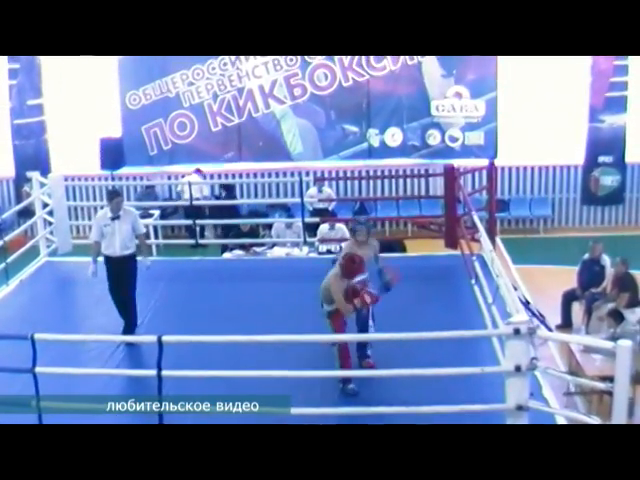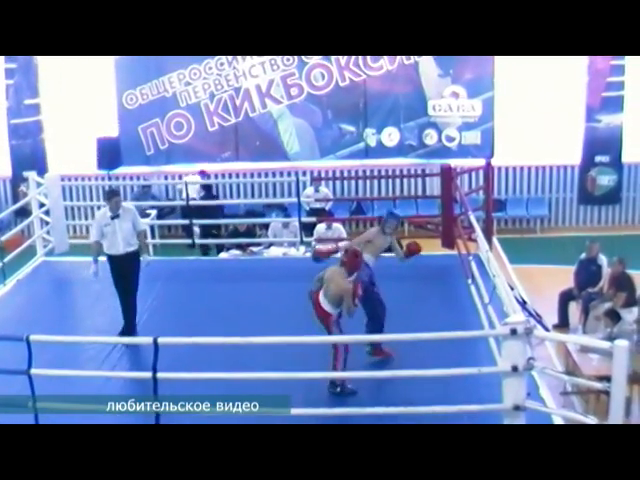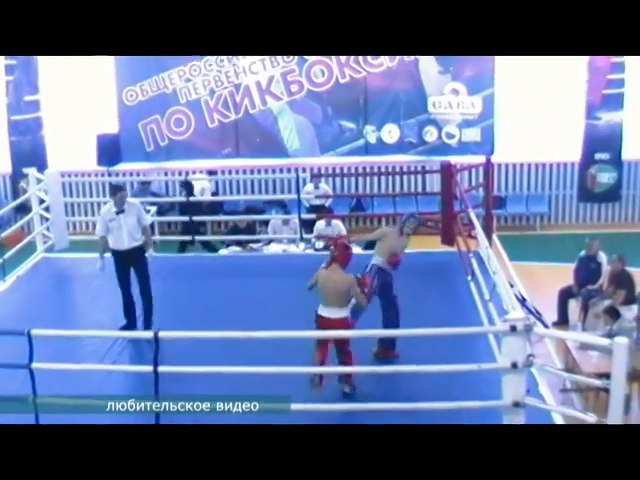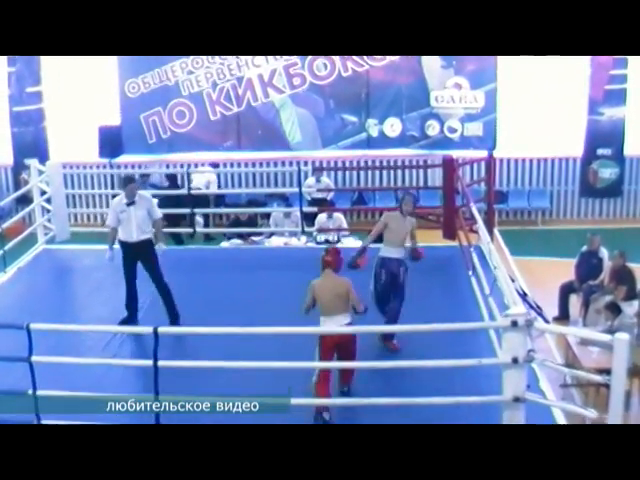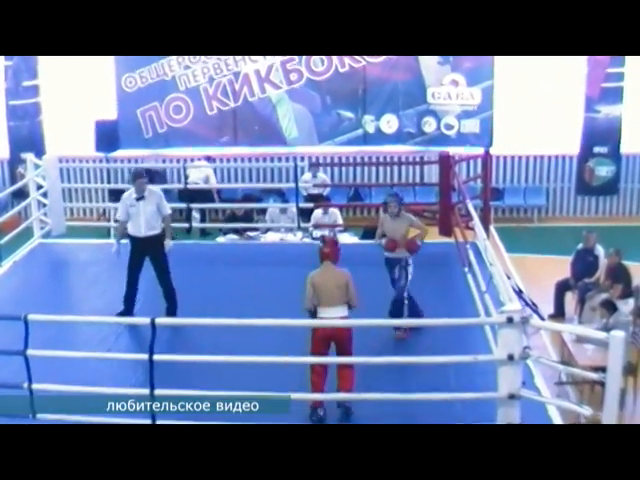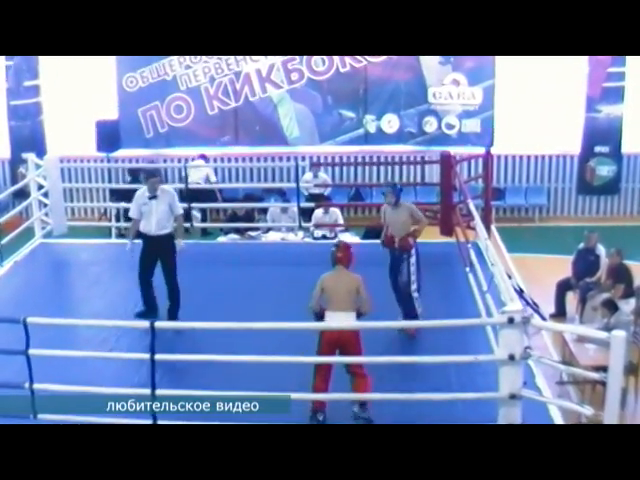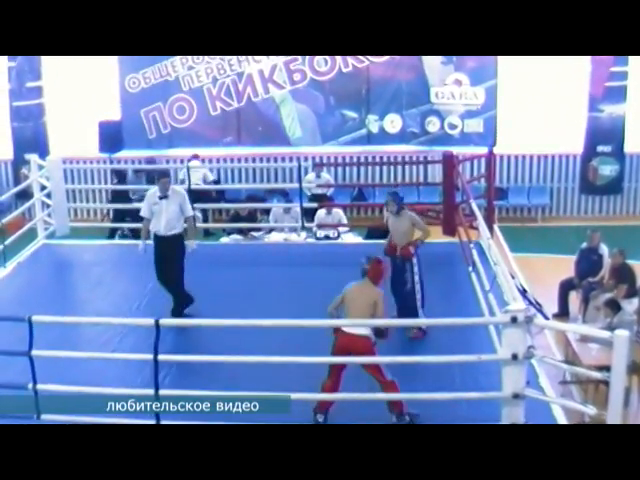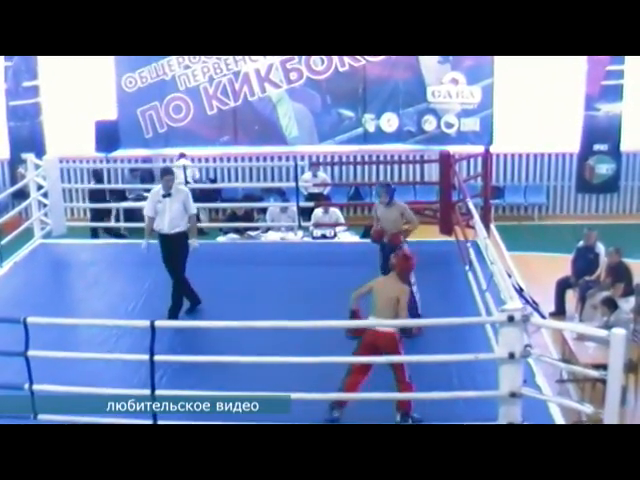
dt=0.2s
person 1, frame 1
left shoulder: (340, 267)
right shoulder: (333, 284)
right elbow: (344, 309)
right wrist: (359, 302)
left hip: (336, 300)
right hip: (333, 310)
right knee: (343, 345)
right ankle: (346, 383)
person 1, frame 2
left shoulder: (331, 270)
right shoulder: (347, 286)
left elbow: (318, 278)
right elbow: (349, 312)
right wrist: (355, 297)
left hip: (320, 302)
right hip: (330, 314)
right knee: (341, 347)
right ankle: (337, 385)
person 1, frame 3
left shoulder: (321, 273)
right shoulder: (349, 280)
left elbow: (309, 286)
right elbow: (362, 302)
right wrist: (364, 290)
left hip: (323, 319)
right hip: (341, 321)
left knee: (321, 348)
right knee: (345, 353)
left ankle: (317, 375)
right ankle: (347, 385)
person 1, frame 4
left shoulder: (315, 285)
right shoulder: (346, 283)
left elbow: (306, 309)
right elbow: (358, 308)
right wrist: (363, 308)
left hip: (327, 332)
left knee: (323, 372)
right knee: (348, 361)
left ankle: (323, 411)
right ankle: (345, 388)
person 1, frame 5
left shoulder: (313, 276)
right shoulder: (345, 274)
left elbow: (308, 306)
right elbow: (353, 302)
left hip: (322, 325)
left knee: (318, 368)
right knee: (345, 365)
left ankle: (318, 409)
right ankle: (344, 401)
person 1, frame 6
left shoulder: (324, 278)
right shoulder: (357, 279)
left elbow: (313, 306)
right elbow: (365, 309)
left hip: (329, 330)
right hip: (349, 331)
left knee: (322, 373)
right knee: (358, 372)
left ankle: (318, 412)
right ankle: (360, 409)
person 1, frame 7
left shoulder: (350, 288)
right shoulder: (377, 293)
left elbow: (331, 310)
right wrist: (383, 331)
left hip: (342, 339)
right hip: (362, 341)
left knee: (333, 377)
right knee: (386, 380)
left ankle: (320, 413)
right ankle: (400, 416)
person 1, frame 8
left shoulder: (377, 281)
right shoulder: (403, 289)
left elbow: (354, 299)
right elbow: (402, 319)
left wrist: (355, 316)
left hip: (370, 334)
right hip: (388, 336)
left knee: (355, 372)
right knee: (402, 378)
left ankle: (336, 409)
right ankle: (405, 416)
person 2, frame 1
left shoulder: (374, 244)
right shoulder: (349, 246)
left elbow: (377, 261)
left wrist: (384, 276)
left knee: (365, 320)
left ankle: (365, 356)
person 2, frame 2
left shoulder: (391, 239)
right shoulder: (374, 233)
left elbow: (401, 256)
right elbow: (354, 243)
left wrist: (410, 251)
right wrist: (333, 249)
left hip: (368, 269)
right hip: (361, 266)
left knee: (378, 308)
left ankle: (375, 346)
person 2, frame 3
left shoulder: (405, 241)
right shoulder: (387, 232)
left elbow: (397, 261)
right elbow: (366, 237)
left wrist: (396, 261)
left hip: (387, 274)
right hip: (377, 269)
left knee: (392, 312)
left ankle: (385, 348)
person 2, frame 4
left shoulder: (412, 222)
right shoulder: (388, 217)
left elbow: (413, 238)
right elbow: (373, 235)
left wrist: (415, 248)
right wrist: (360, 252)
left hip: (400, 262)
right hip: (383, 258)
left knee: (397, 298)
right knee: (380, 296)
left ankle: (388, 337)
right ankle: (387, 326)
person 2, frame 5
left shoulder: (407, 218)
right shoulder: (382, 219)
left elbow: (424, 229)
right elbow: (378, 237)
left wrist: (416, 241)
right wrist: (384, 243)
left hip: (404, 259)
right hip: (389, 259)
left knee: (401, 293)
right knee: (400, 291)
left ankle: (400, 325)
right ankle: (416, 316)
person 2, frame 6
left shoulder: (409, 207)
right shoulder: (385, 209)
left elbow: (423, 222)
left wrist: (413, 236)
right wrist: (385, 236)
left hip: (407, 250)
right hip: (394, 249)
left knee: (409, 285)
right knee: (396, 283)
left ankle: (416, 322)
right ankle: (408, 318)
person 2, frame 7
left shoulder: (411, 217)
right shoulder: (388, 217)
left elbow: (426, 232)
left wrist: (413, 246)
right wrist: (388, 246)
left hip: (409, 257)
right hip: (395, 257)
left knee: (413, 291)
right knee: (396, 288)
left ankle: (420, 326)
right ankle: (403, 314)
person 2, frame 8
left shoulder: (401, 207)
right shoulder: (377, 207)
left elbow: (415, 223)
left wrist: (402, 235)
right wrist: (374, 230)
left hip: (398, 245)
right hip: (384, 244)
left knee: (407, 280)
left ankle: (415, 316)
person 3, frame 1
left shoulder: (131, 213)
right shoulder: (100, 217)
left elbow: (140, 236)
right elbow: (96, 241)
left wrist: (146, 257)
right wrist: (93, 263)
left hip: (128, 259)
right hip: (111, 260)
left knee: (129, 296)
right knee: (116, 295)
left ankle: (130, 330)
right ankle: (129, 325)
person 3, frame 2
left shoulder: (130, 211)
right shoulder: (100, 217)
left elbow: (141, 232)
right elbow: (96, 241)
left wrist: (145, 252)
right wrist: (95, 263)
left hip: (132, 256)
right hip: (114, 259)
left knee: (131, 293)
right knee: (122, 294)
left ankle: (130, 327)
right ankle: (129, 325)
person 3, frame 3
left shoulder: (135, 206)
right shoulder: (105, 212)
left elbow: (146, 227)
right elbow: (102, 236)
left wrist: (149, 247)
right wrist: (101, 258)
left hip: (136, 251)
right hip: (119, 254)
left knee: (145, 287)
right knee: (125, 289)
left ankle: (147, 323)
right ankle: (131, 322)
person 3, frame 4
left shoulder: (146, 199)
right shoulder: (116, 203)
left elbow: (157, 220)
right elbow: (113, 227)
left wrist: (160, 241)
right wrist: (110, 248)
left hip: (146, 244)
right hip: (127, 247)
left knee: (158, 280)
right knee: (129, 282)
left ankle: (173, 315)
right ankle: (131, 316)
person 3, frame 5
left shoulder: (157, 194)
right shoulder: (126, 198)
left elbow: (167, 216)
right elbow: (122, 222)
left wrist: (168, 238)
right wrist: (117, 242)
left hip: (155, 240)
right hip: (136, 241)
left knee: (164, 277)
right knee: (132, 276)
left ankle: (171, 311)
right ankle: (128, 309)
person 3, frame 6
left shoulder: (169, 193)
right shoulder: (139, 196)
left elbow: (179, 216)
right elbow: (135, 219)
left wrist: (179, 238)
right wrist: (131, 240)
left hip: (166, 239)
right hip: (148, 240)
left knee: (170, 277)
right knee: (144, 275)
left ankle: (173, 312)
right ankle: (150, 308)
person 3, frame 7
left shoulder: (180, 194)
right shoulder: (150, 196)
left elbow: (189, 217)
right elbow: (147, 219)
left wrist: (191, 239)
right wrist: (143, 240)
left hip: (176, 239)
right hip: (159, 240)
left knee: (176, 276)
right knee: (162, 276)
left ankle: (178, 311)
right ankle: (185, 299)
person 3, frame 8
left shoulder: (183, 192)
right shoulder: (154, 194)
left elbow: (192, 215)
right elbow: (150, 217)
left wrist: (193, 237)
right wrist: (146, 238)
left hip: (180, 237)
right hip: (164, 238)
left knee: (177, 274)
right knee: (175, 273)
left ankle: (174, 311)
right ankle: (194, 300)
